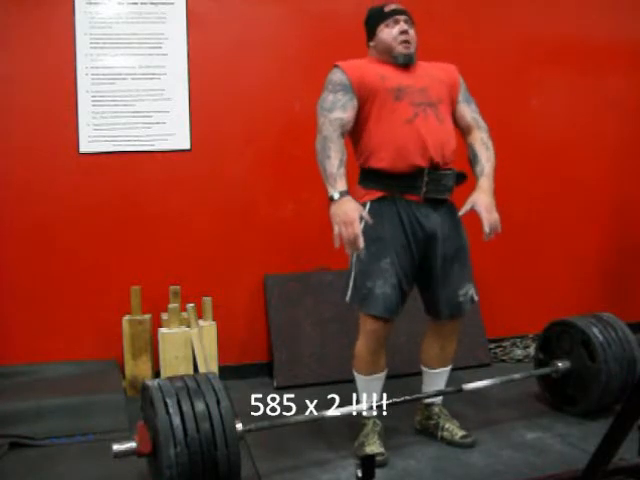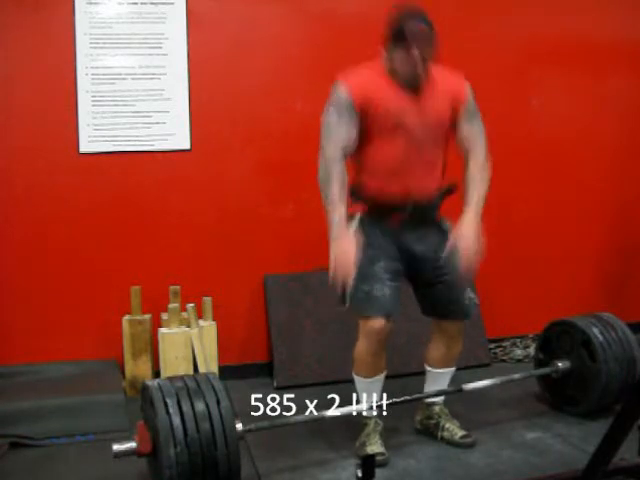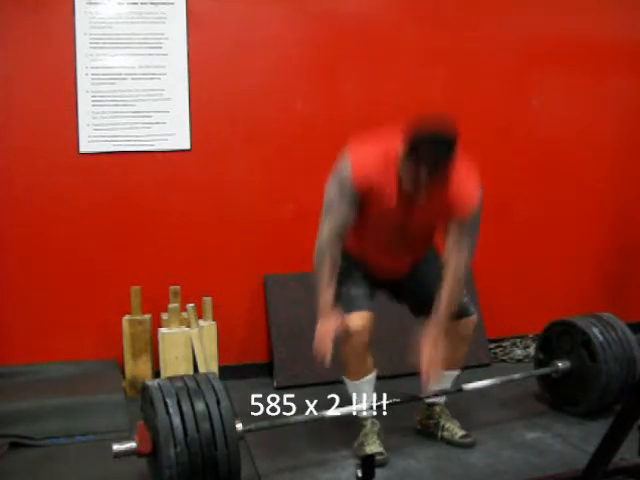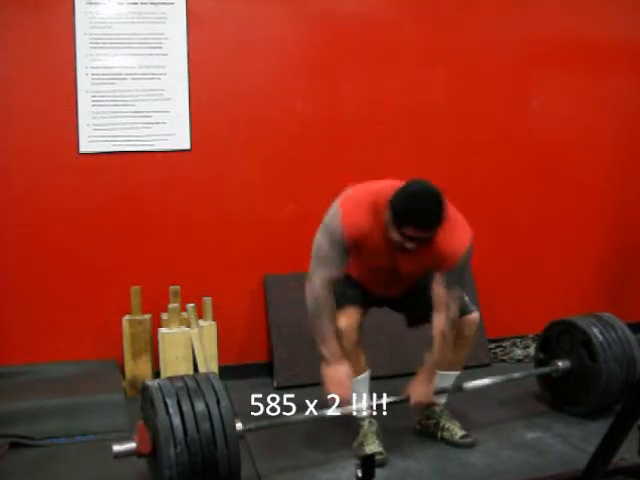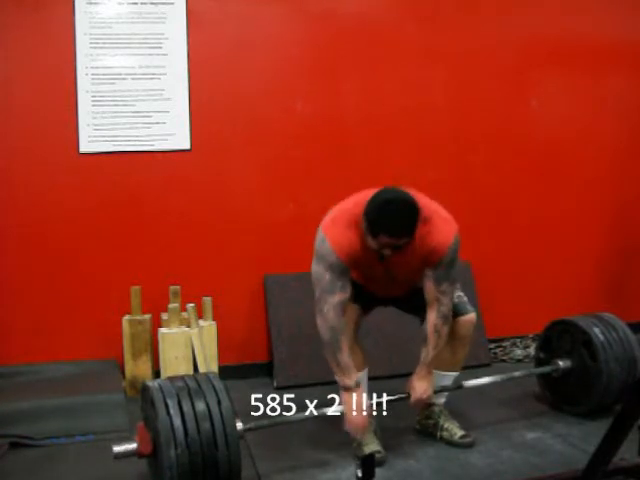
dt=0.2s
person 1, frame 1
left shoulder: (445, 75)
right shoulder: (350, 75)
left elbow: (477, 130)
right elbow: (329, 134)
left wrist: (485, 187)
right wrist: (339, 196)
left hip: (442, 208)
right hip: (385, 207)
left knee: (449, 316)
right knee: (376, 321)
left ankle: (431, 410)
right ankle: (369, 423)
person 1, frame 2
left shoulder: (456, 88)
right shoulder: (355, 87)
left elbow: (477, 153)
right elbow: (333, 158)
left wrist: (471, 218)
right wrist: (339, 230)
left hip: (425, 223)
right hip: (371, 222)
left knee: (457, 316)
right knee: (375, 323)
left ankle: (431, 410)
right ankle: (369, 421)
person 1, frame 3
left shoulder: (464, 187)
right shoulder: (362, 163)
left elbow: (457, 265)
right elbow: (329, 236)
left wrist: (436, 334)
right wrist: (326, 312)
left hip: (413, 259)
right hip: (357, 259)
left knee: (465, 319)
right knee: (357, 325)
left ankle: (433, 412)
right ankle: (367, 422)
person 1, frame 4
left shoulder: (456, 237)
right shoulder: (350, 213)
left elbow: (446, 310)
right elbow: (317, 285)
left wrist: (427, 376)
right wrist: (331, 359)
left hip: (414, 281)
right hip: (356, 277)
left knee: (467, 320)
right knee: (344, 325)
left ankle: (433, 411)
right ankle: (366, 422)
person 1, frame 5
left shoulder: (441, 231)
right shoulder: (335, 234)
left elbow: (438, 306)
right elbow: (329, 316)
left wrist: (424, 372)
right wrist: (349, 387)
left hip: (416, 279)
right hip: (359, 280)
left knee: (464, 320)
right knee: (342, 322)
left ankle: (433, 410)
right ankle: (366, 425)
